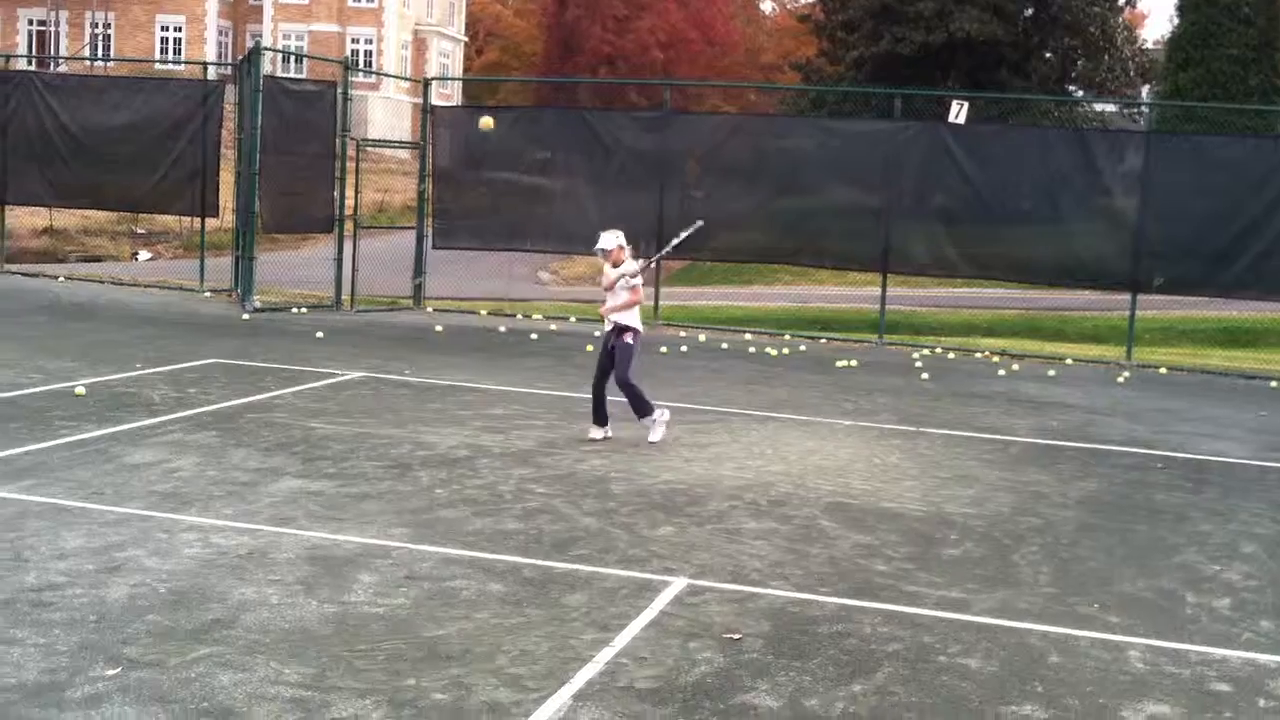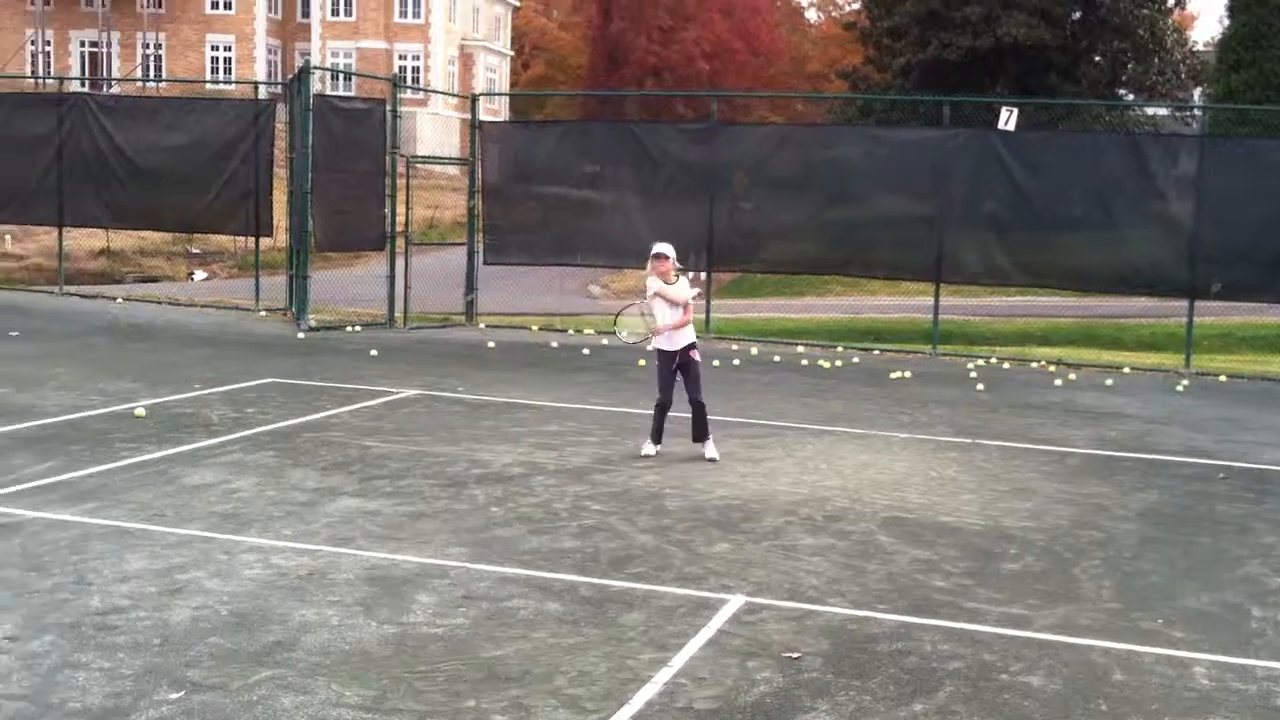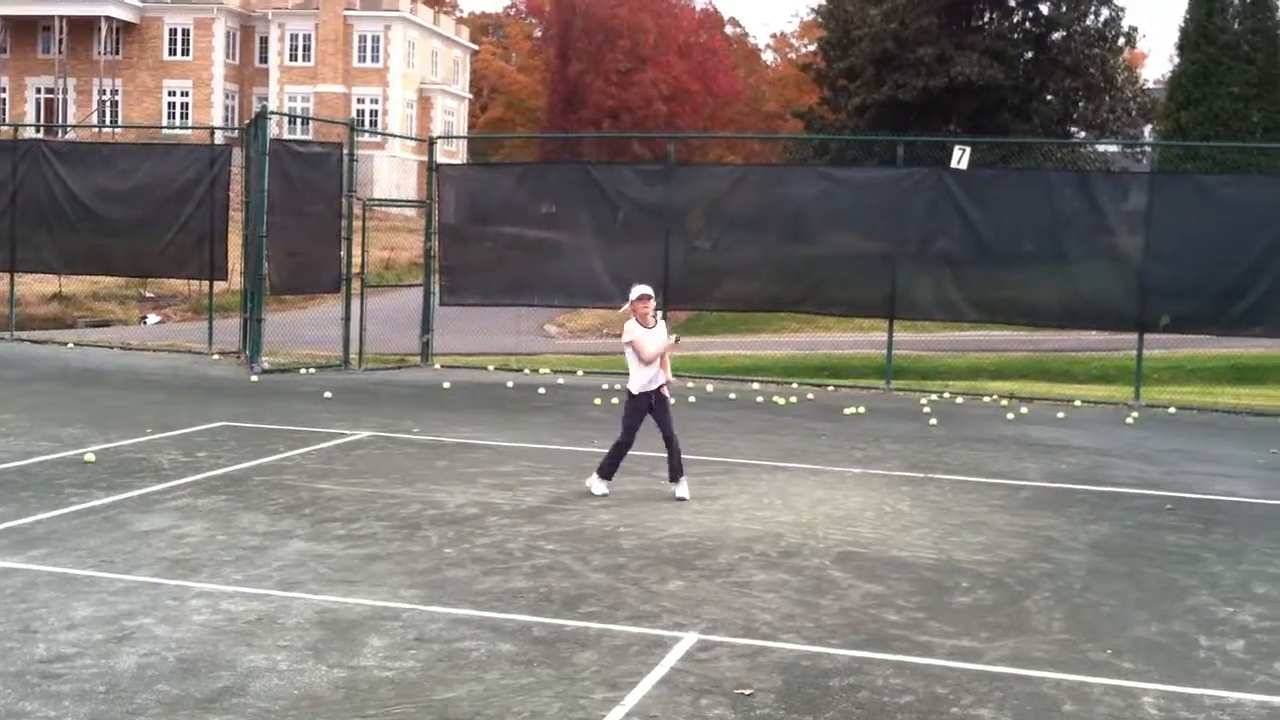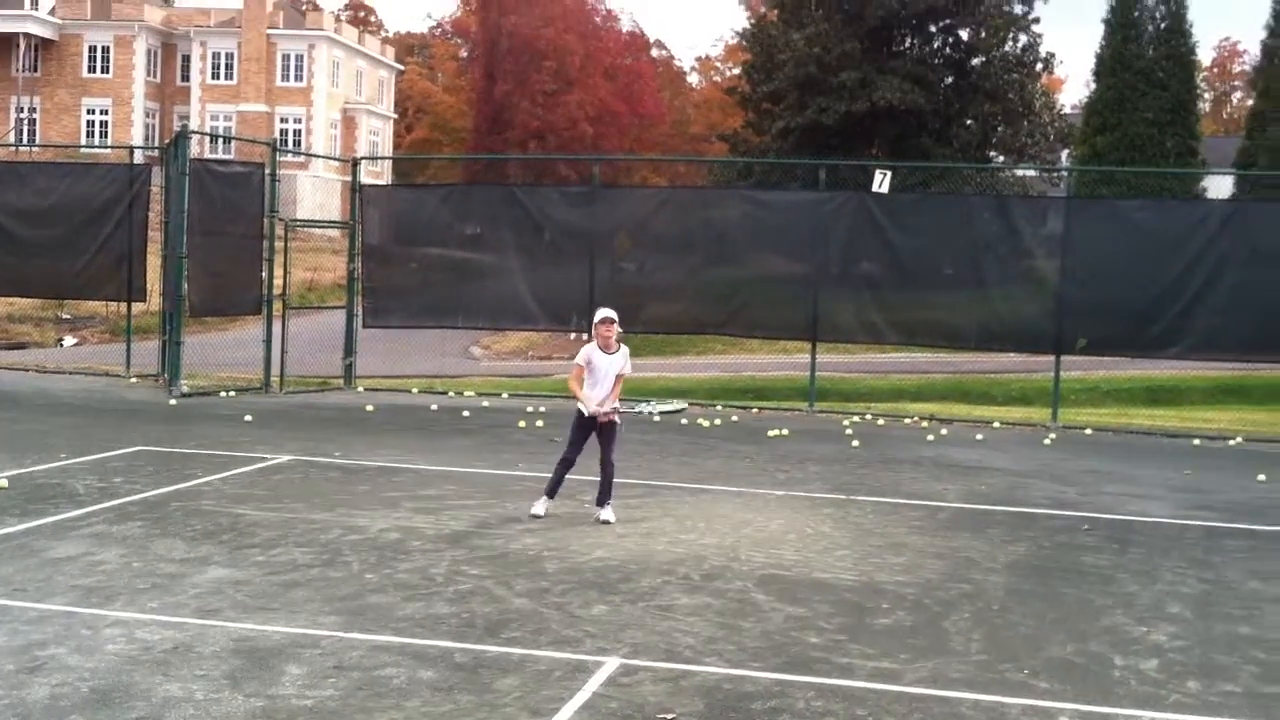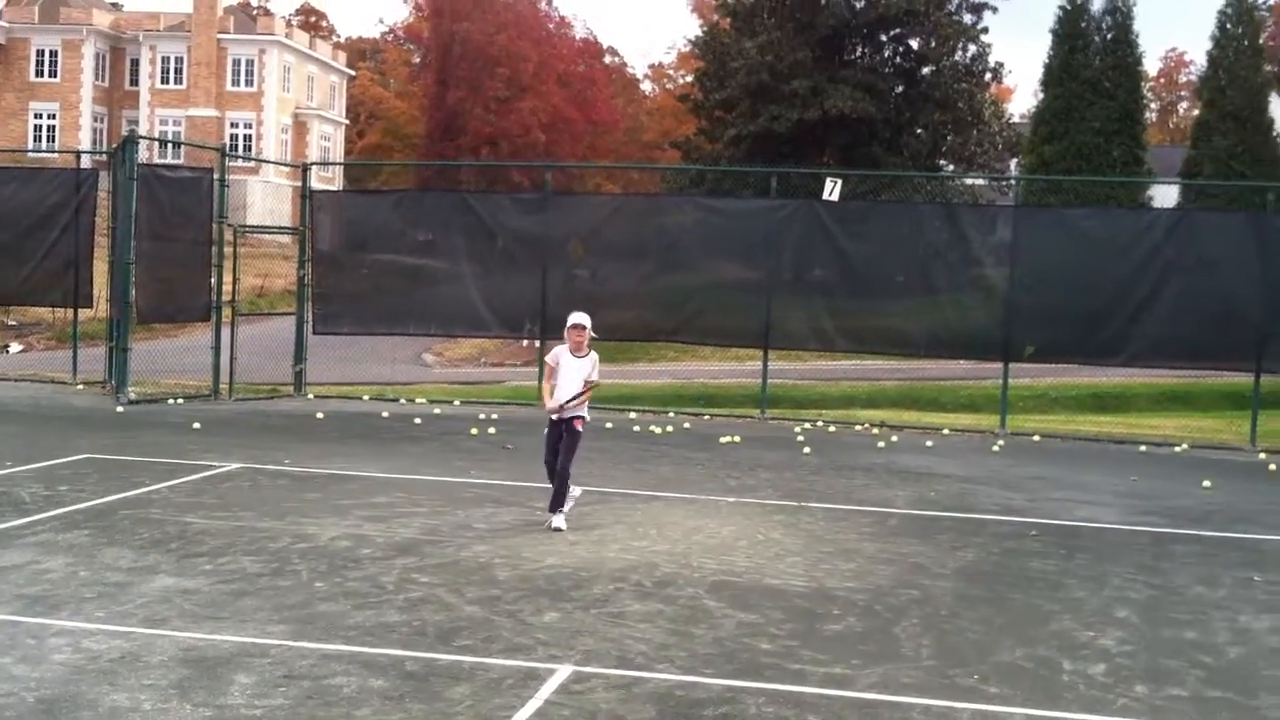
dt=0.3s
person 1, frame 1
left shoulder: (631, 266)
right shoulder: (608, 267)
left elbow: (637, 299)
right elbow: (606, 286)
left wrist: (609, 309)
right wrist: (622, 272)
left hip: (628, 329)
right hip: (611, 331)
left knee: (622, 378)
right knee: (598, 382)
left ankle: (655, 416)
right ankle: (601, 425)
person 1, frame 2
left shoulder: (683, 282)
right shoulder: (653, 282)
left elbow: (688, 317)
right elbow: (677, 298)
left wrist: (666, 327)
right wrist: (693, 293)
left hip: (687, 346)
right hip: (665, 349)
left knee: (696, 398)
right knee: (664, 399)
left ankle: (705, 440)
right ankle: (654, 441)
person 1, frame 3
left shoulder: (661, 325)
right shoulder: (630, 327)
left elbow: (664, 356)
right elbow: (646, 358)
left wrist: (666, 374)
right wrist: (668, 344)
left hip: (659, 389)
right hip: (638, 391)
left knee: (670, 436)
right knee: (625, 439)
left ankle: (678, 481)
right ankle: (599, 478)
person 1, frame 4
left shoulder: (623, 352)
right shoulder: (588, 351)
left elbow: (618, 384)
right elbow: (573, 383)
left wrist: (608, 409)
right wrist: (589, 404)
left hip: (608, 413)
right hip: (586, 410)
left knee: (607, 460)
right knee: (568, 457)
left ankle: (604, 505)
right ankle: (547, 498)
person 1, frame 5
left shoulder: (592, 358)
right shoulder: (558, 352)
left elbow: (586, 394)
right elbow: (547, 381)
left wrist: (566, 406)
right wrist: (547, 402)
left hip: (576, 416)
right hip: (555, 414)
left knee: (563, 465)
right knee: (550, 462)
left ankle: (557, 512)
right ankle: (568, 492)
